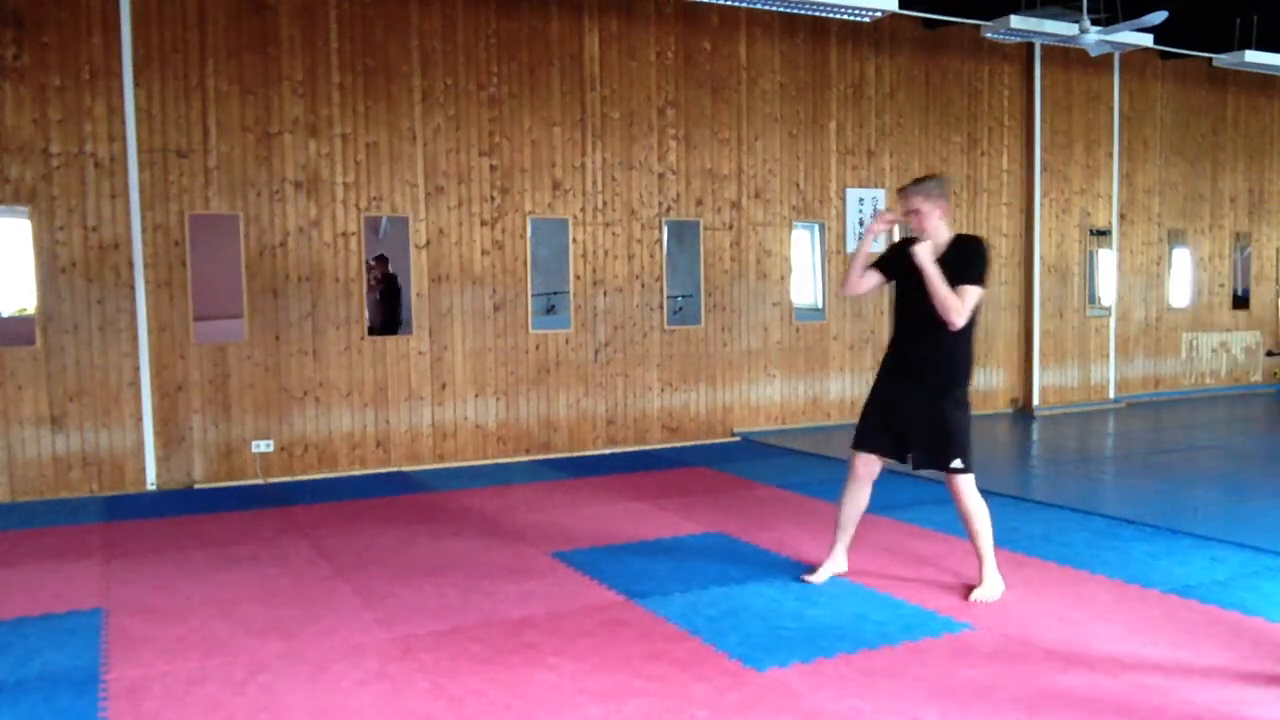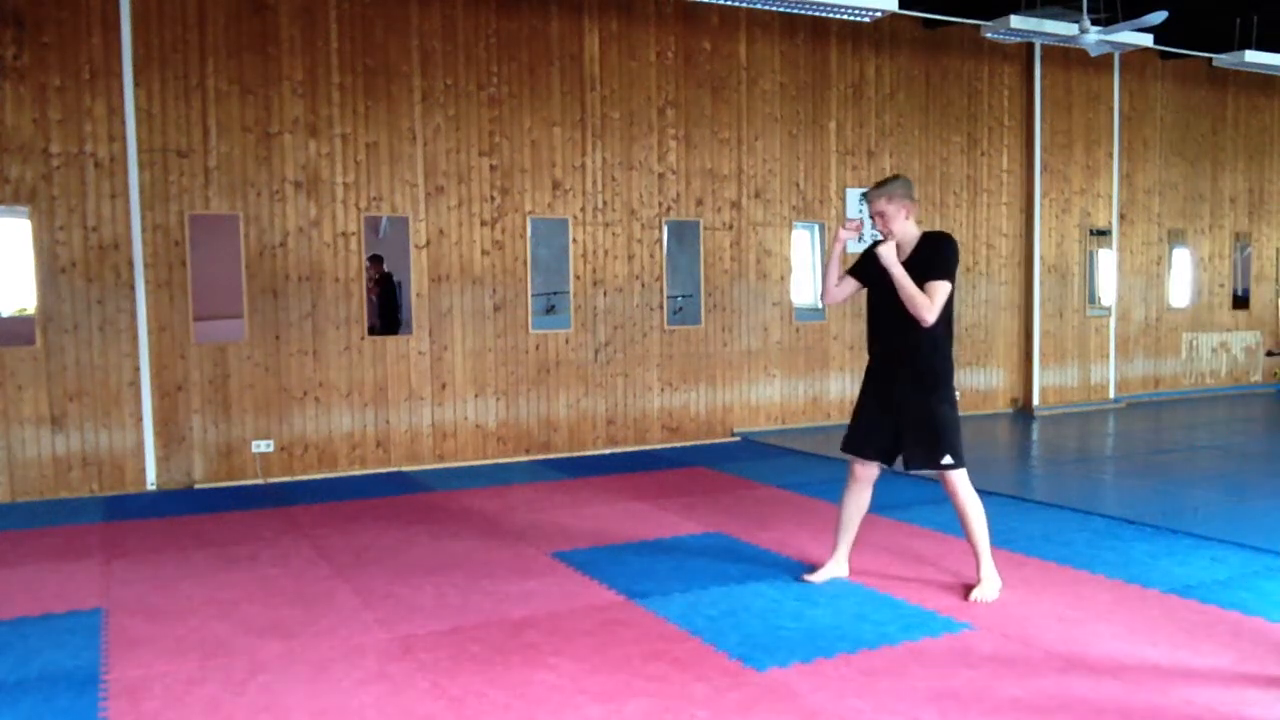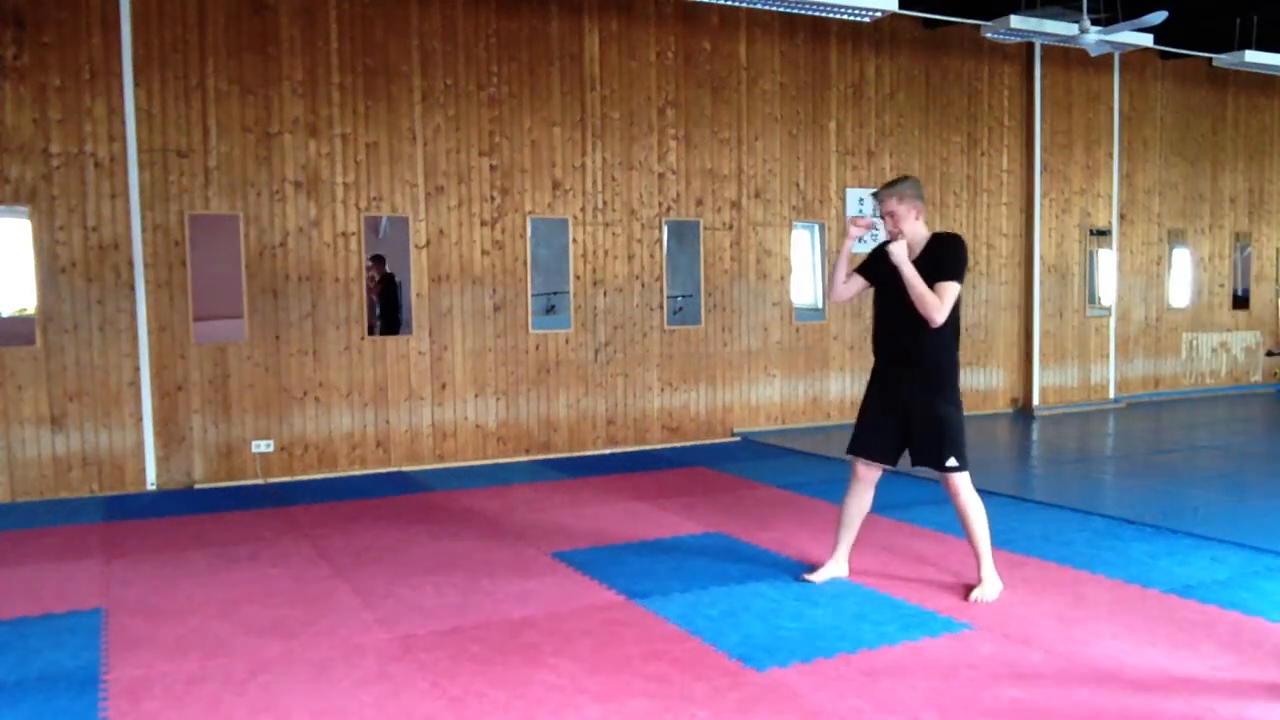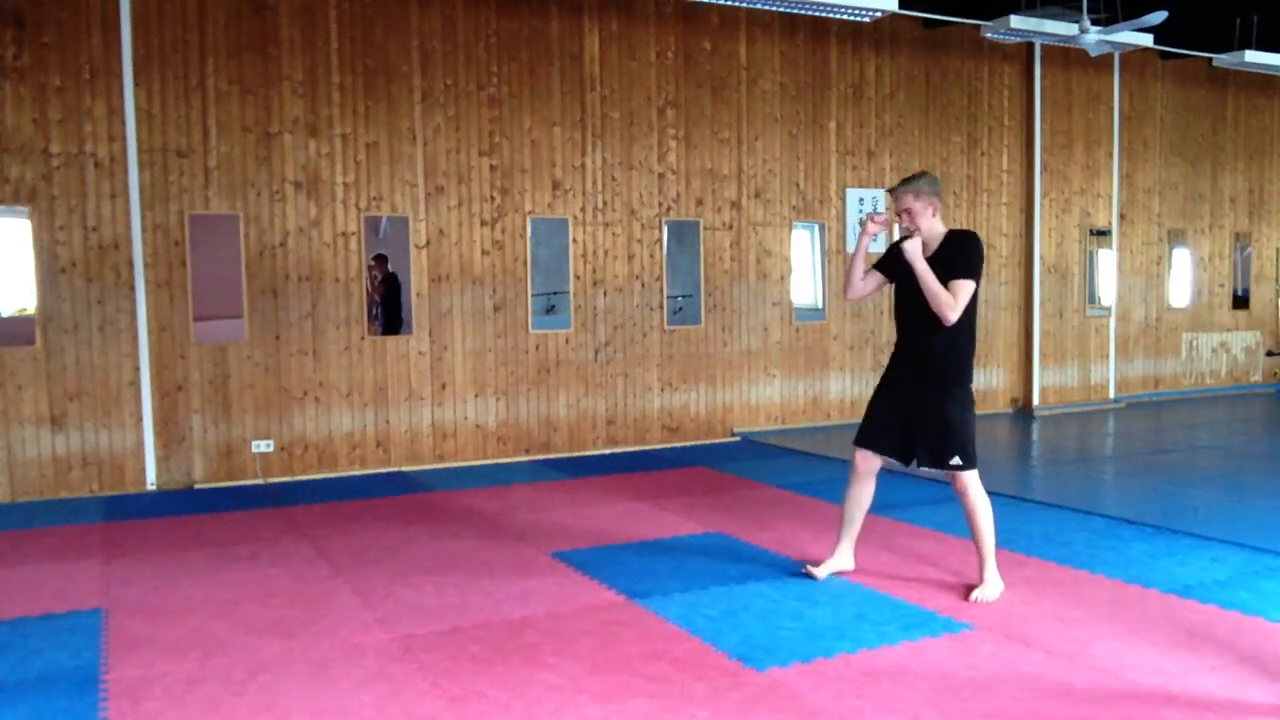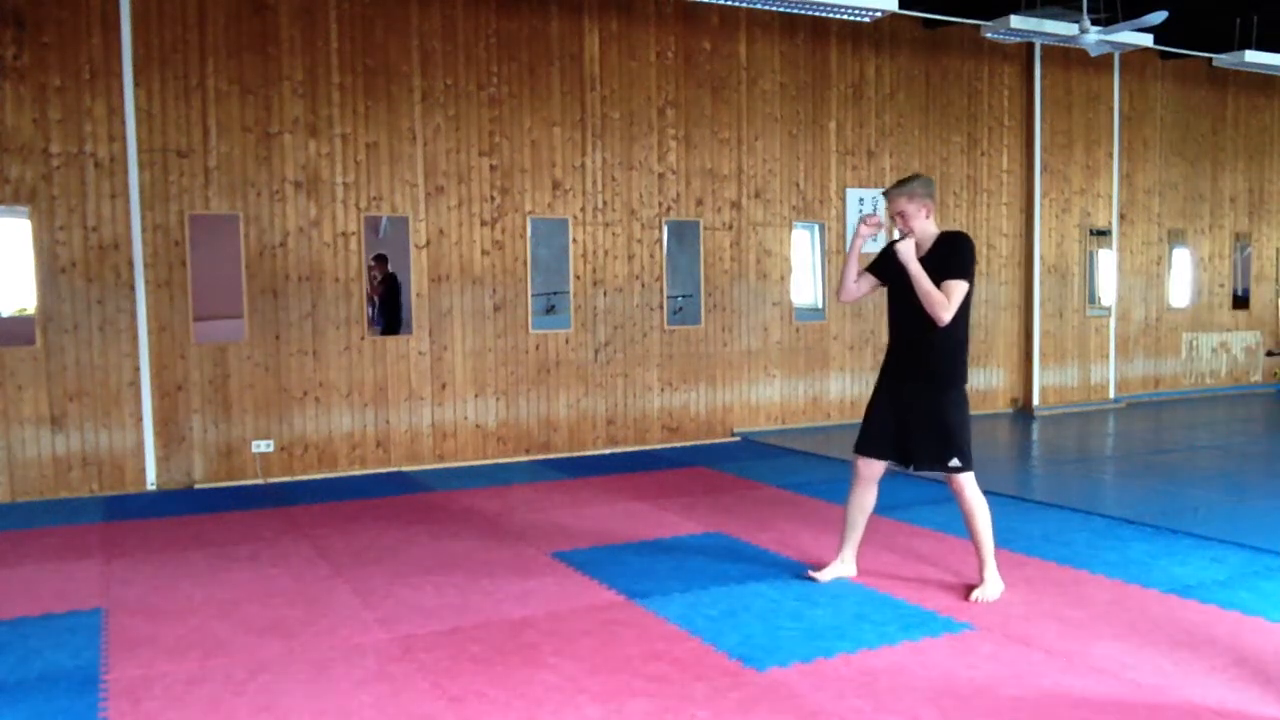
dt=0.2s
person 1, frame 1
left shoulder: (971, 250)
right shoulder: (902, 251)
left elbow: (956, 317)
right elbow: (853, 287)
left wrist: (927, 264)
right wrist: (868, 240)
left hip: (944, 386)
right hip: (897, 379)
left knee: (960, 484)
right knee: (862, 468)
left ankle: (990, 574)
right ankle: (837, 556)
person 1, frame 2
left shoulder: (939, 246)
right shoulder: (875, 254)
left elbow: (927, 314)
right elbow: (830, 296)
left wrist: (892, 265)
right wrist: (839, 244)
left hip: (929, 383)
right hip: (882, 381)
left knee: (954, 479)
right knee: (861, 471)
left ankle: (988, 572)
right ankle: (839, 560)
person 1, frame 3
left shoulder: (948, 247)
right shoulder: (884, 253)
left elbow: (936, 315)
right elbow: (836, 294)
left wrist: (902, 263)
right wrist: (848, 242)
left hip: (934, 385)
right hip: (888, 380)
left knee: (957, 482)
right knee: (864, 470)
left ankle: (988, 574)
right ankle: (839, 560)
person 1, frame 4
left shoulder: (965, 245)
right shoulder: (902, 250)
left elbow: (950, 313)
right elbow: (853, 290)
left wrist: (917, 260)
right wrist: (864, 238)
left hip: (947, 382)
right hip: (902, 375)
left knee: (964, 479)
right knee: (864, 461)
left ankle: (990, 574)
right ankle: (843, 553)
person 1, frame 5
left shoulder: (957, 246)
right shoulder: (895, 253)
left elbow: (944, 313)
right elbow: (847, 293)
left wrist: (910, 262)
right wrist: (858, 241)
left hip: (941, 385)
right hip: (897, 378)
left knee: (961, 481)
right knee: (866, 469)
left ankle: (990, 574)
right ankle: (846, 559)
